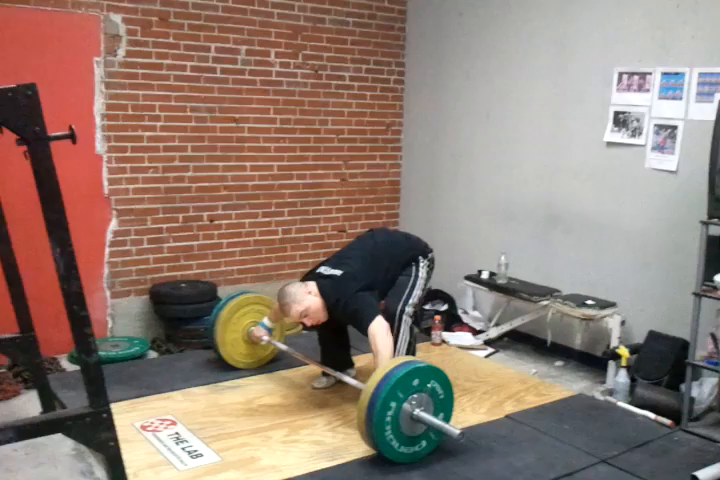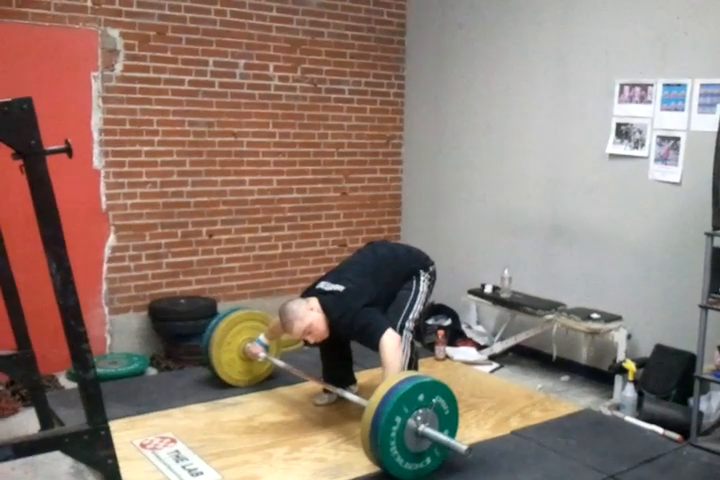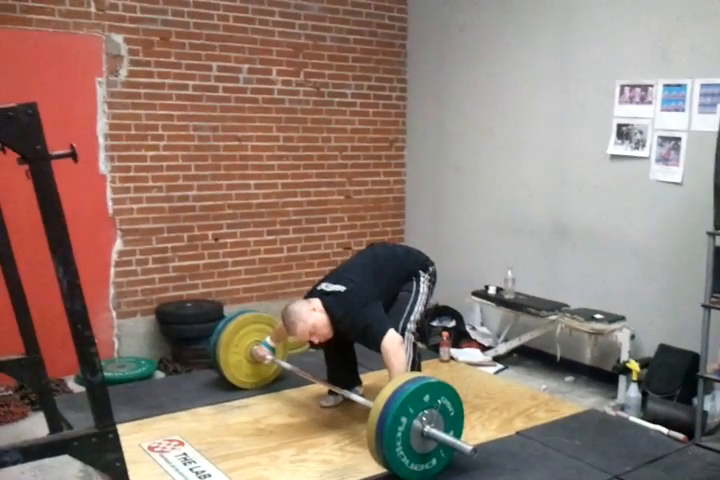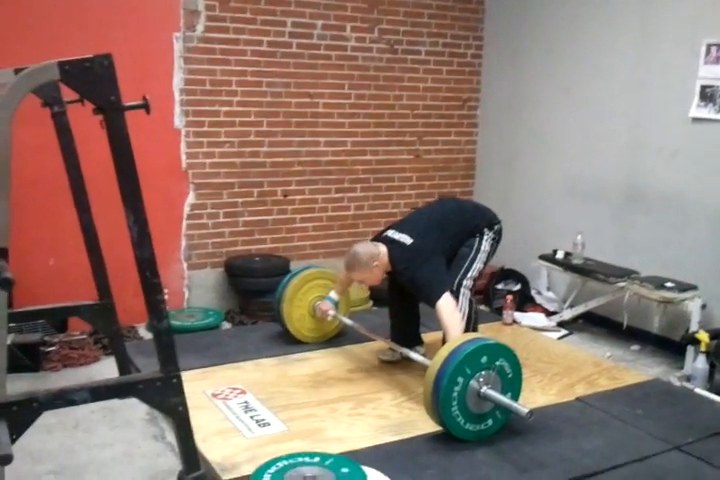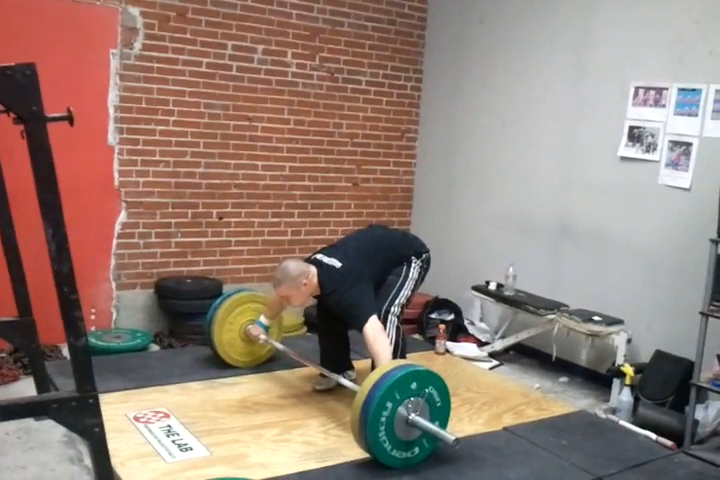
dt=1s
person 1, frame 1
left shoulder: (342, 294)
right shoulder: (308, 285)
left elbow: (380, 329)
right elbow: (286, 302)
right wrist: (266, 325)
left hip: (413, 258)
right hip: (377, 248)
left knee: (398, 315)
right knee: (329, 315)
right ankle: (339, 368)
person 1, frame 2
left shoulder: (346, 310)
right shoulder: (308, 303)
left elbow: (391, 341)
right elbow: (285, 319)
right wrist: (262, 342)
left hip: (414, 270)
right hip: (379, 263)
left knee: (398, 329)
right knee: (332, 329)
right ankle: (341, 384)
person 1, frame 3
left shoulder: (350, 310)
right shoulder: (310, 304)
left elbow: (393, 342)
right elbow: (287, 322)
right wrist: (268, 344)
left hip: (415, 272)
right hip: (379, 265)
left knee: (401, 331)
right knee: (335, 332)
right ankle: (347, 386)
person 1, frame 4
left shoulder: (413, 263)
right shoulder: (377, 248)
left elbow: (446, 306)
right elbow: (352, 269)
right wrist: (332, 298)
left hip: (481, 228)
right hip: (447, 224)
left knee: (458, 288)
right knee: (399, 284)
right ankle: (408, 343)
person 1, frame 5
left shoulder: (342, 287)
right shoulder: (307, 271)
left elbow: (374, 331)
right elbow: (279, 298)
right wrist: (262, 323)
left hip: (410, 257)
right hip: (376, 252)
left knee: (385, 313)
right knee: (328, 309)
right ankle: (339, 369)
